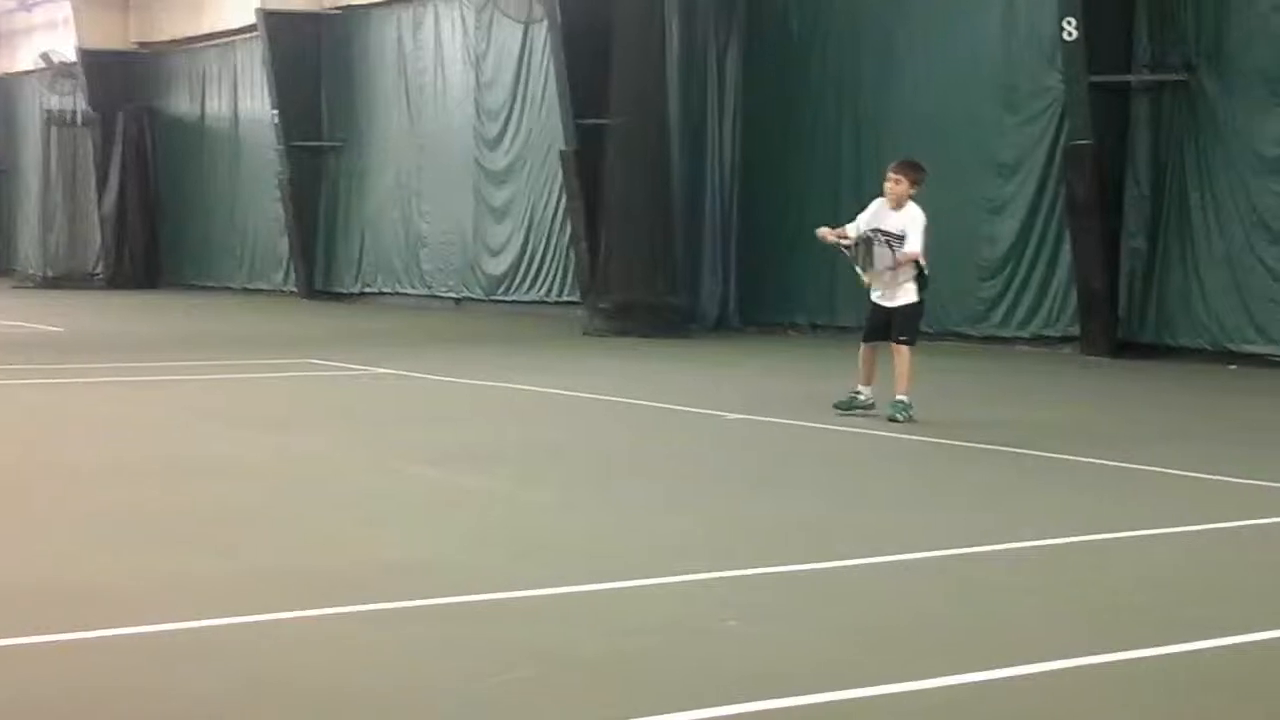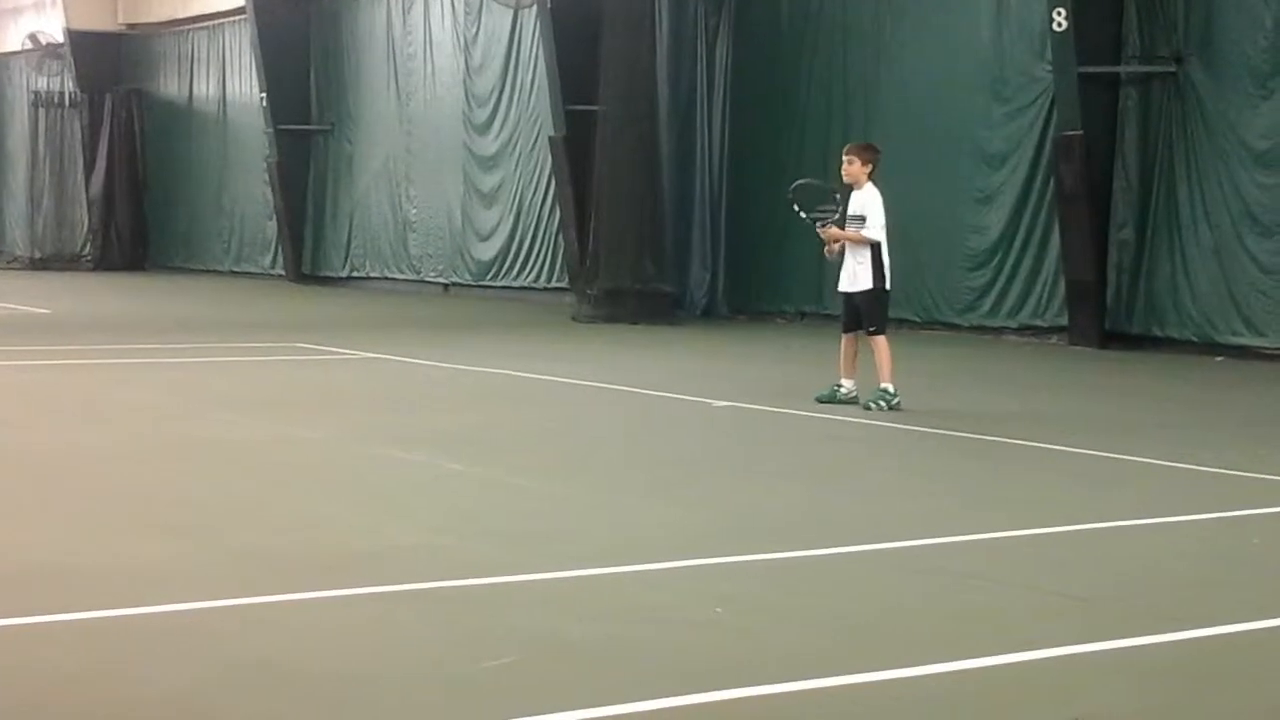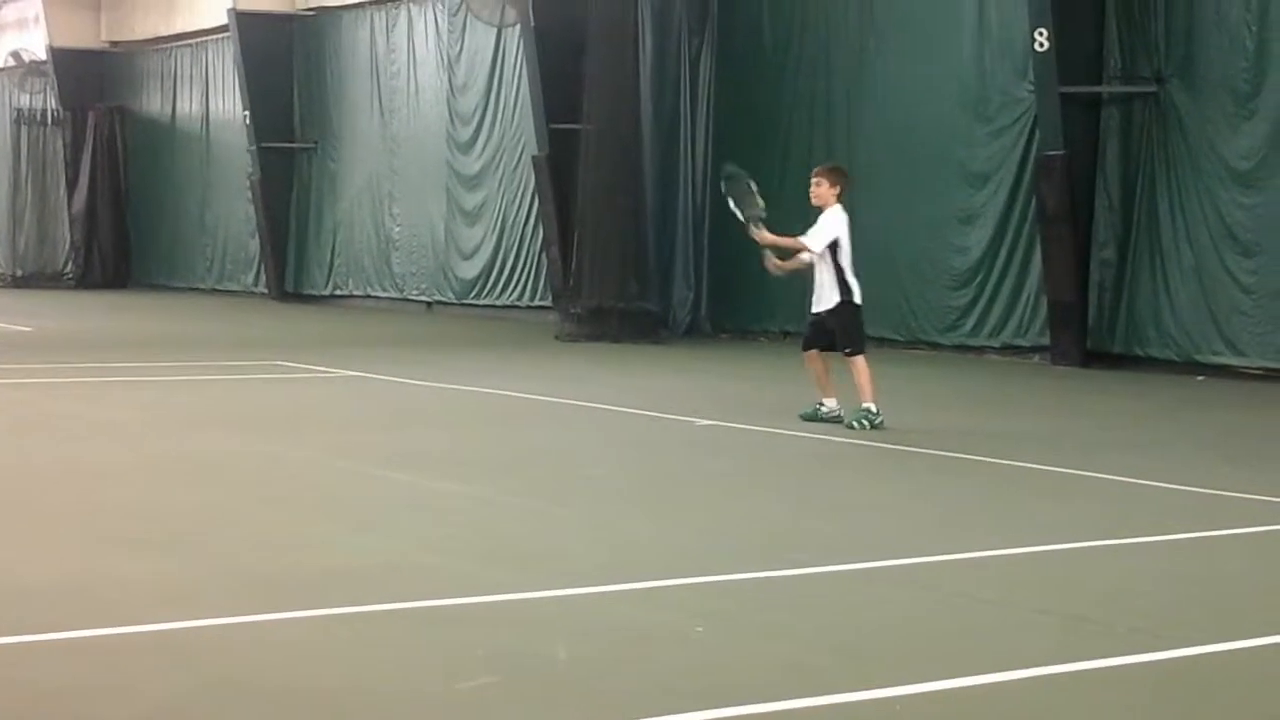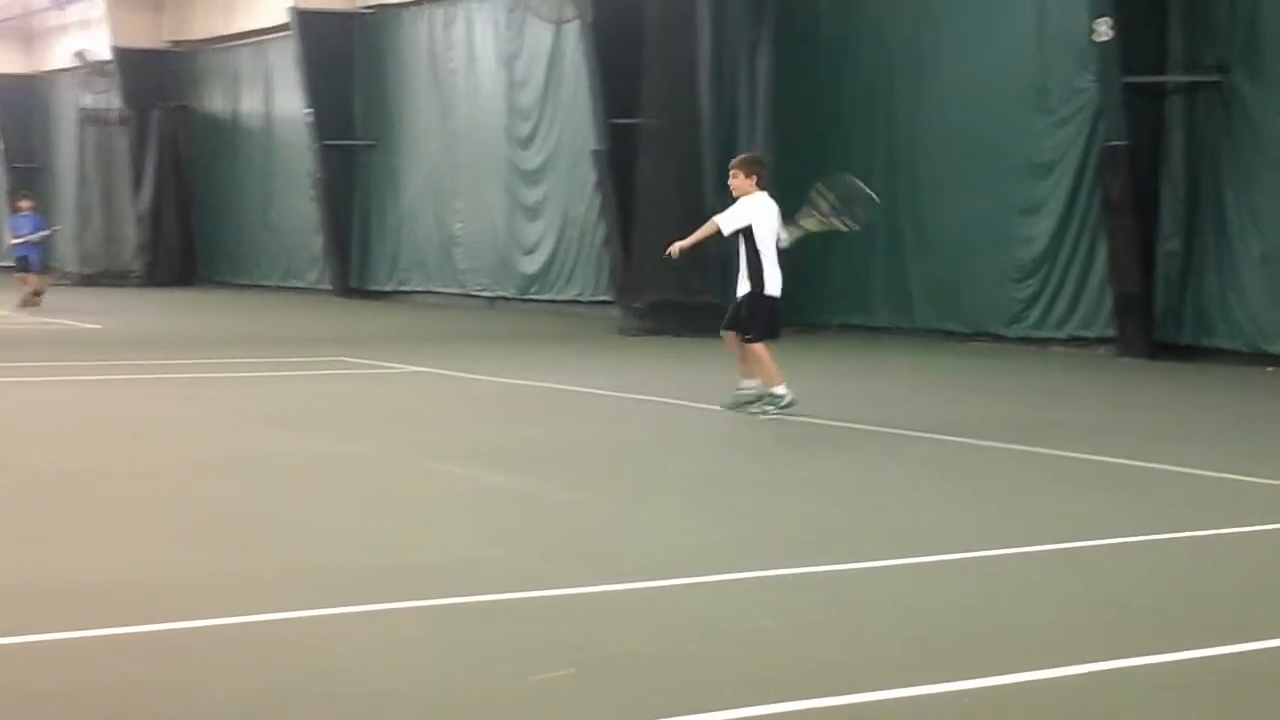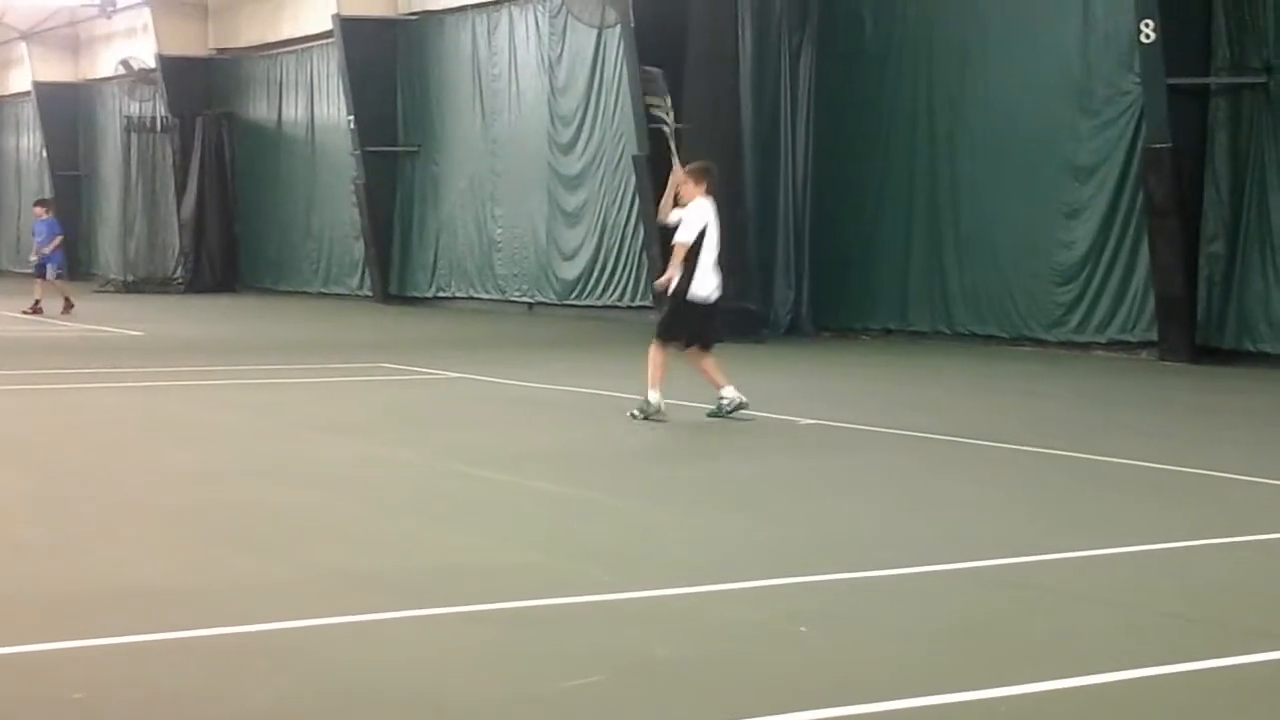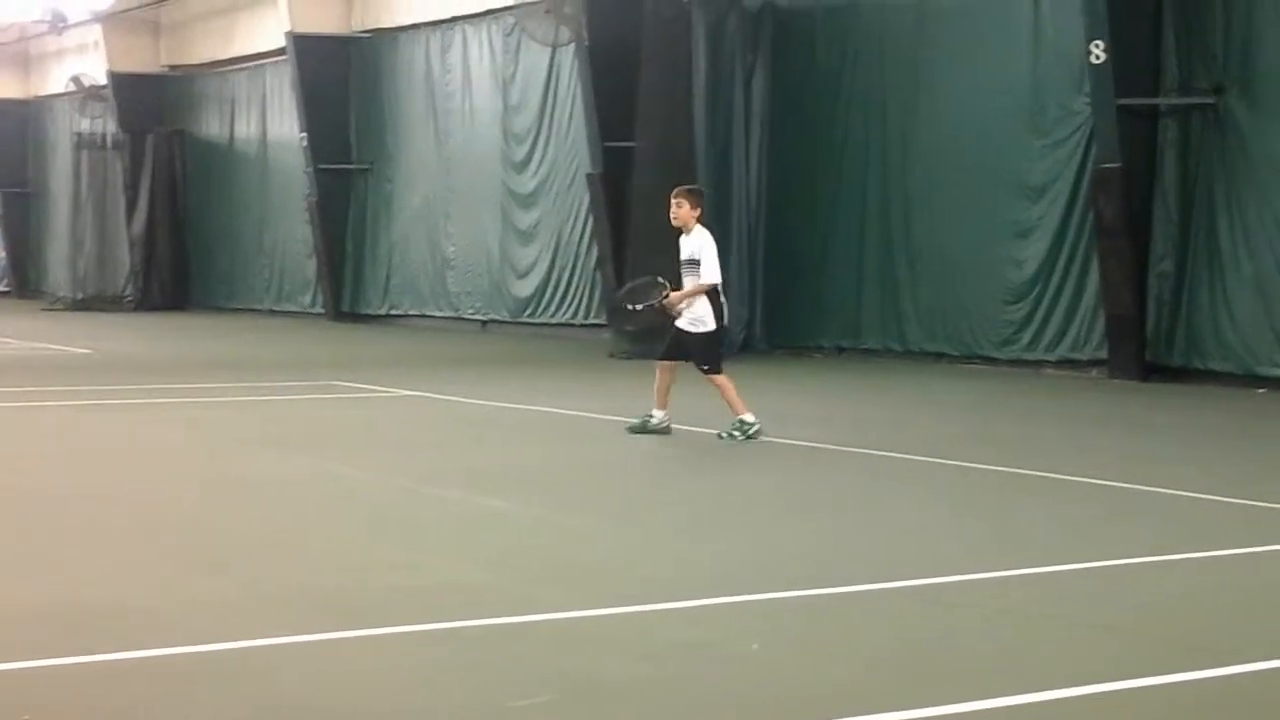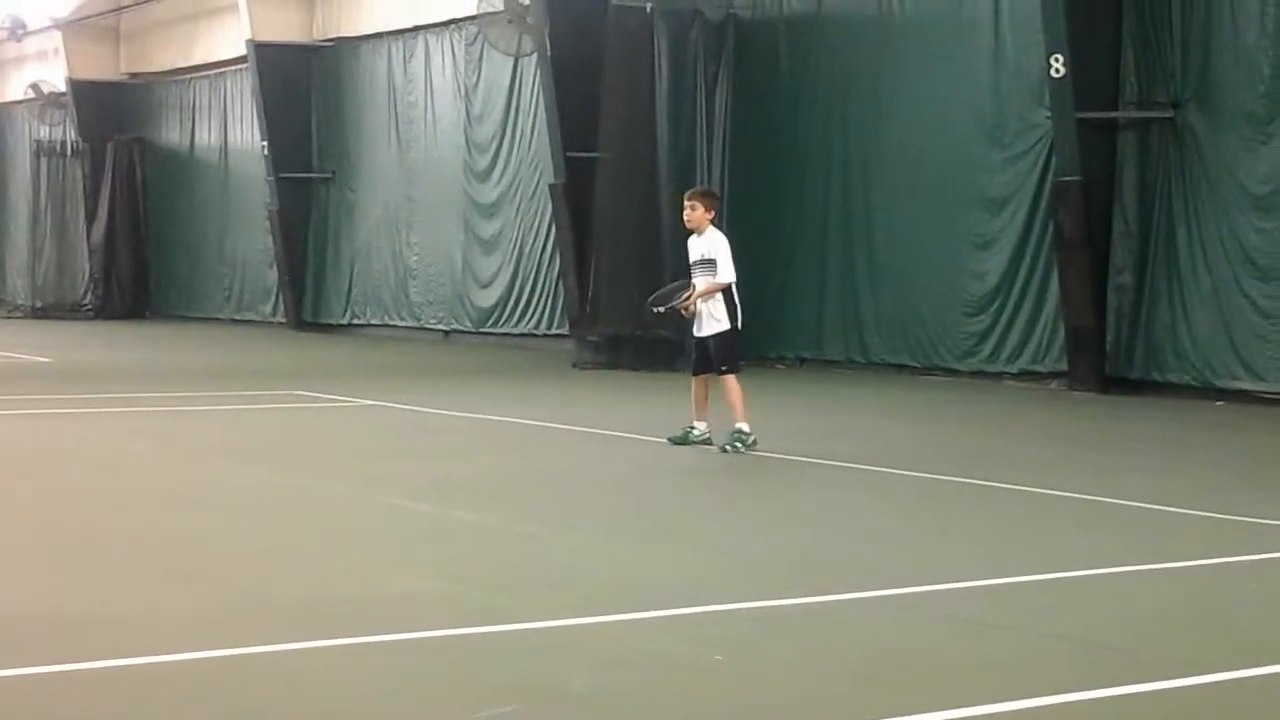
dt=0.7s
person 1, frame 1
left shoulder: (915, 216)
right shoulder: (878, 206)
left elbow: (912, 254)
right elbow: (854, 229)
left wrist: (881, 271)
right wrist: (833, 233)
left hip: (907, 292)
right hip: (881, 291)
left knee: (900, 344)
right knee: (869, 342)
left ankle: (903, 401)
right ankle: (864, 394)
person 1, frame 2
left shoulder: (871, 196)
right shoulder: (854, 195)
left elbow: (872, 235)
left wrist: (840, 235)
right wrist: (838, 246)
left hip: (871, 279)
right hip: (851, 277)
left knee: (875, 333)
right knee: (848, 332)
left ankle: (888, 391)
right ankle: (846, 387)
person 1, frame 3
left shoulder: (834, 217)
right shoulder: (825, 218)
left elbow: (806, 244)
right elbow: (811, 256)
left wrist: (771, 239)
right wrist: (782, 265)
left hip: (843, 298)
right hip: (824, 300)
left knee: (853, 353)
right knee: (811, 350)
left ankle: (870, 409)
right ankle: (829, 405)
person 1, frame 4
left shoulder: (748, 204)
right shoulder: (769, 205)
left elbow: (718, 223)
right elbow: (775, 237)
left wrist: (685, 242)
left hip: (759, 286)
right hip: (752, 285)
left knee: (752, 340)
right knee: (731, 332)
left ankle: (780, 393)
right ankle: (750, 386)
person 1, frame 5
left shoulder: (698, 207)
right shoulder: (700, 209)
left elbow: (683, 242)
right elbow: (665, 216)
left wrist: (670, 273)
right wrist: (672, 185)
left hip: (690, 290)
right hip: (706, 293)
left knee: (659, 343)
right knee: (696, 349)
left ankle: (653, 401)
right ankle: (729, 396)
person 1, frame 6
left shoulder: (703, 239)
right shoulder: (684, 239)
left elbow: (710, 280)
left wrist: (681, 295)
right wrist: (680, 303)
left hip: (707, 318)
right hip: (689, 317)
left knee: (712, 372)
right knee: (665, 362)
left ankle: (748, 421)
right ankle: (658, 417)
person 1, frame 7
left shoulder: (717, 239)
right shoulder: (692, 241)
left elbow: (725, 279)
left wrist: (697, 294)
right wrist: (691, 304)
left hip: (723, 319)
right hip: (703, 321)
left knee: (726, 373)
right knee: (699, 374)
left ankle: (743, 431)
right ankle: (699, 428)
